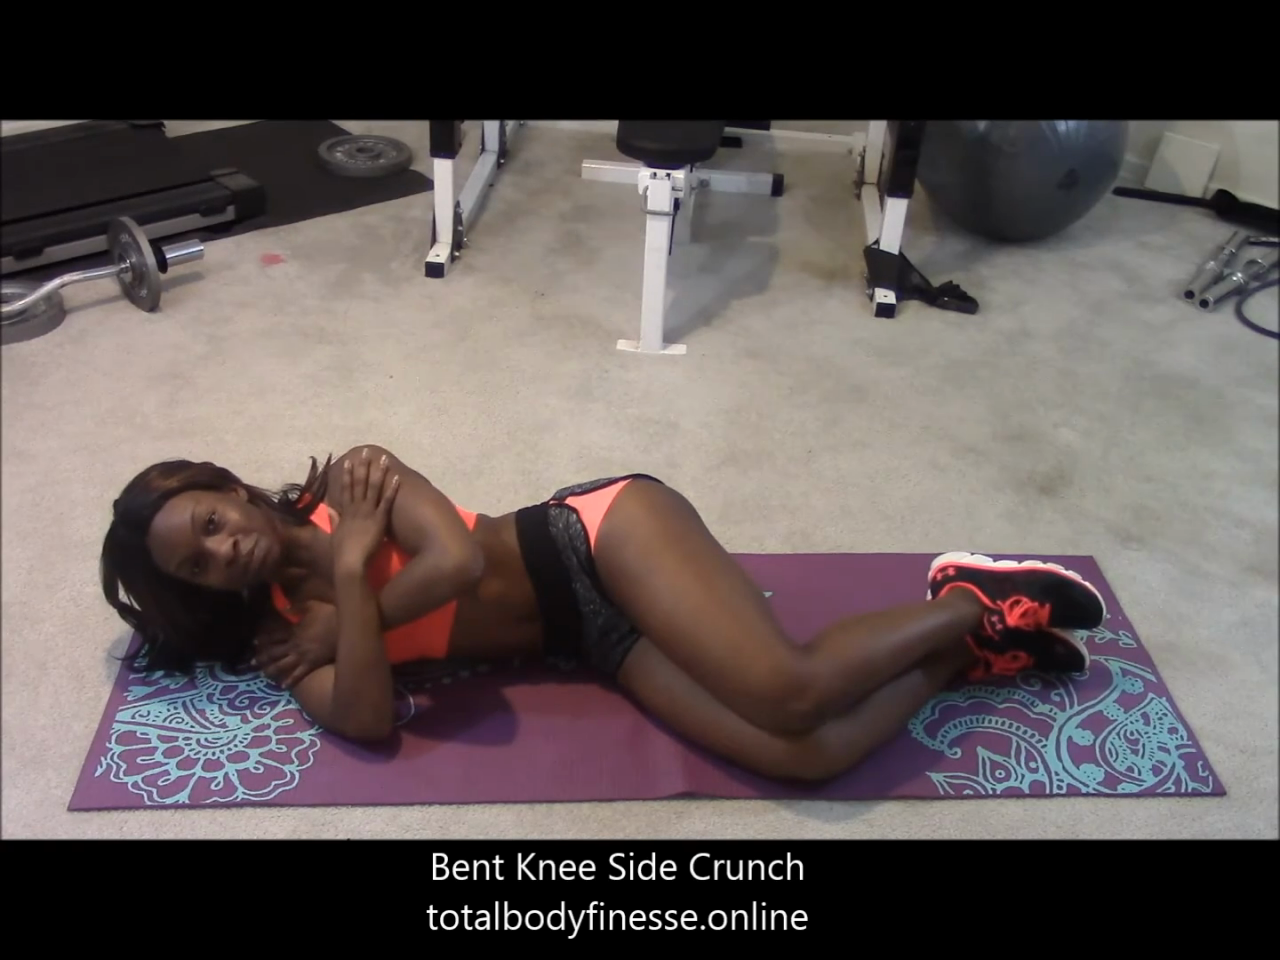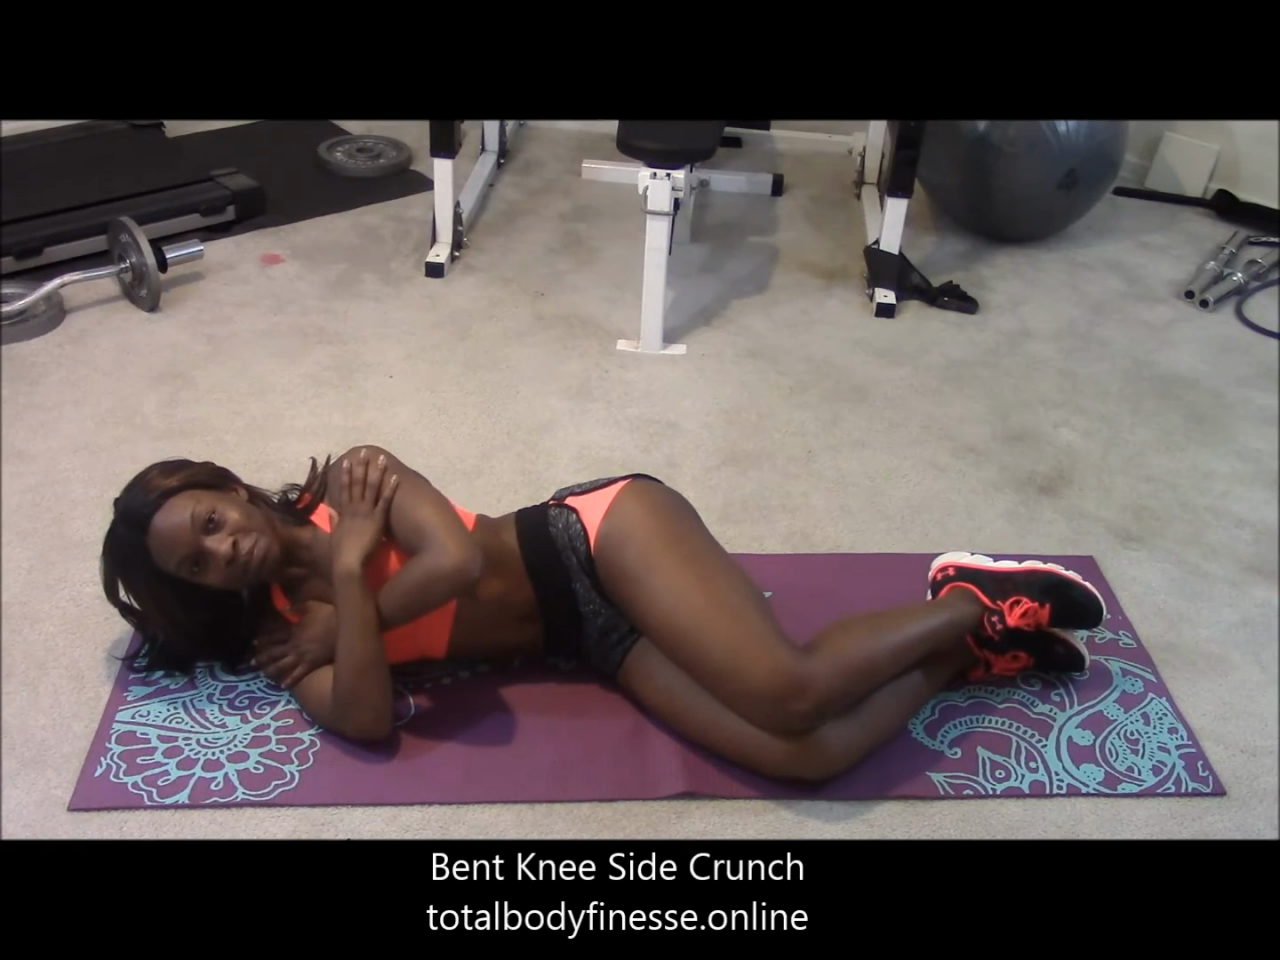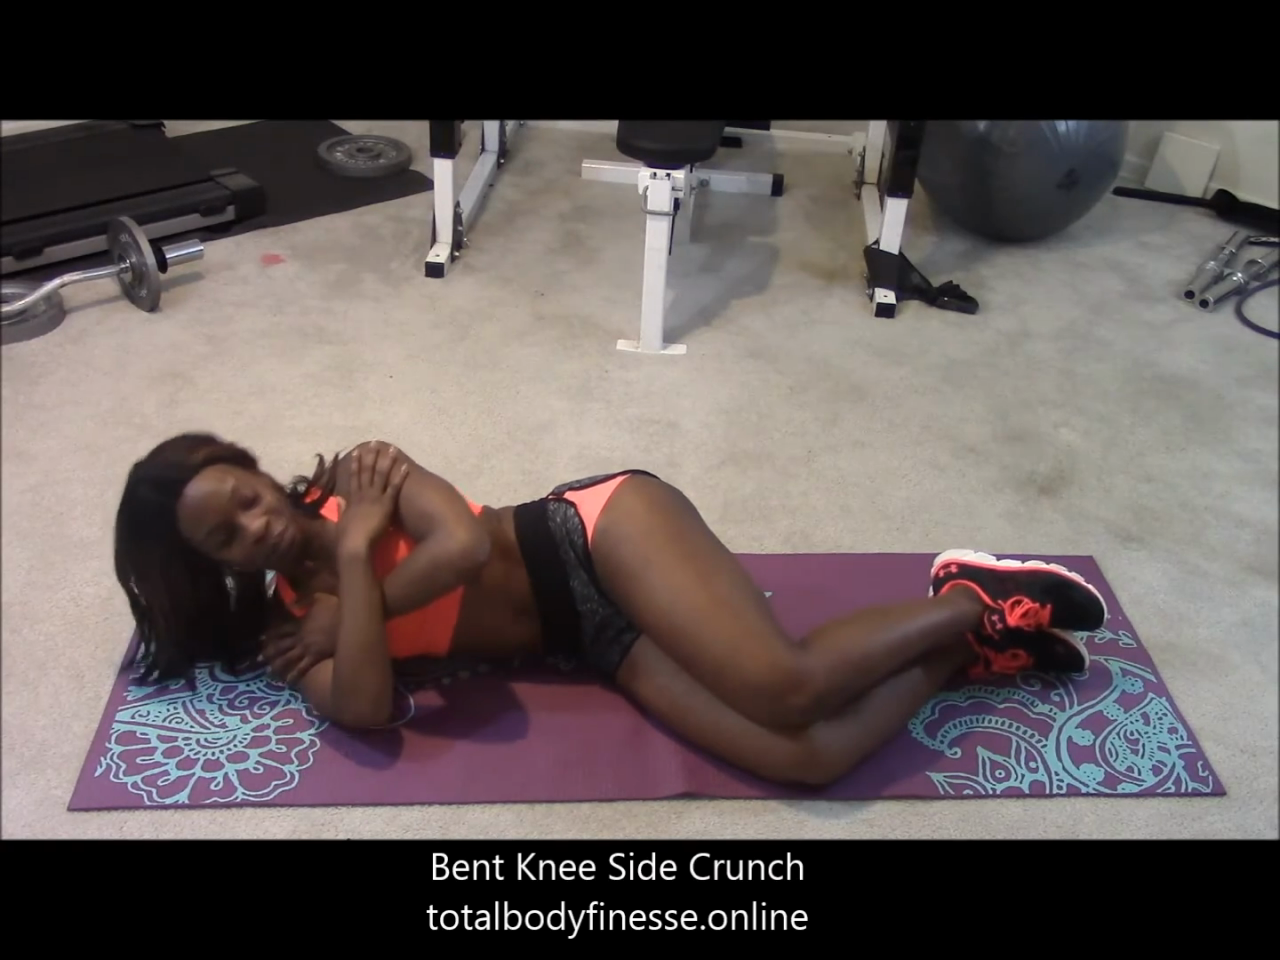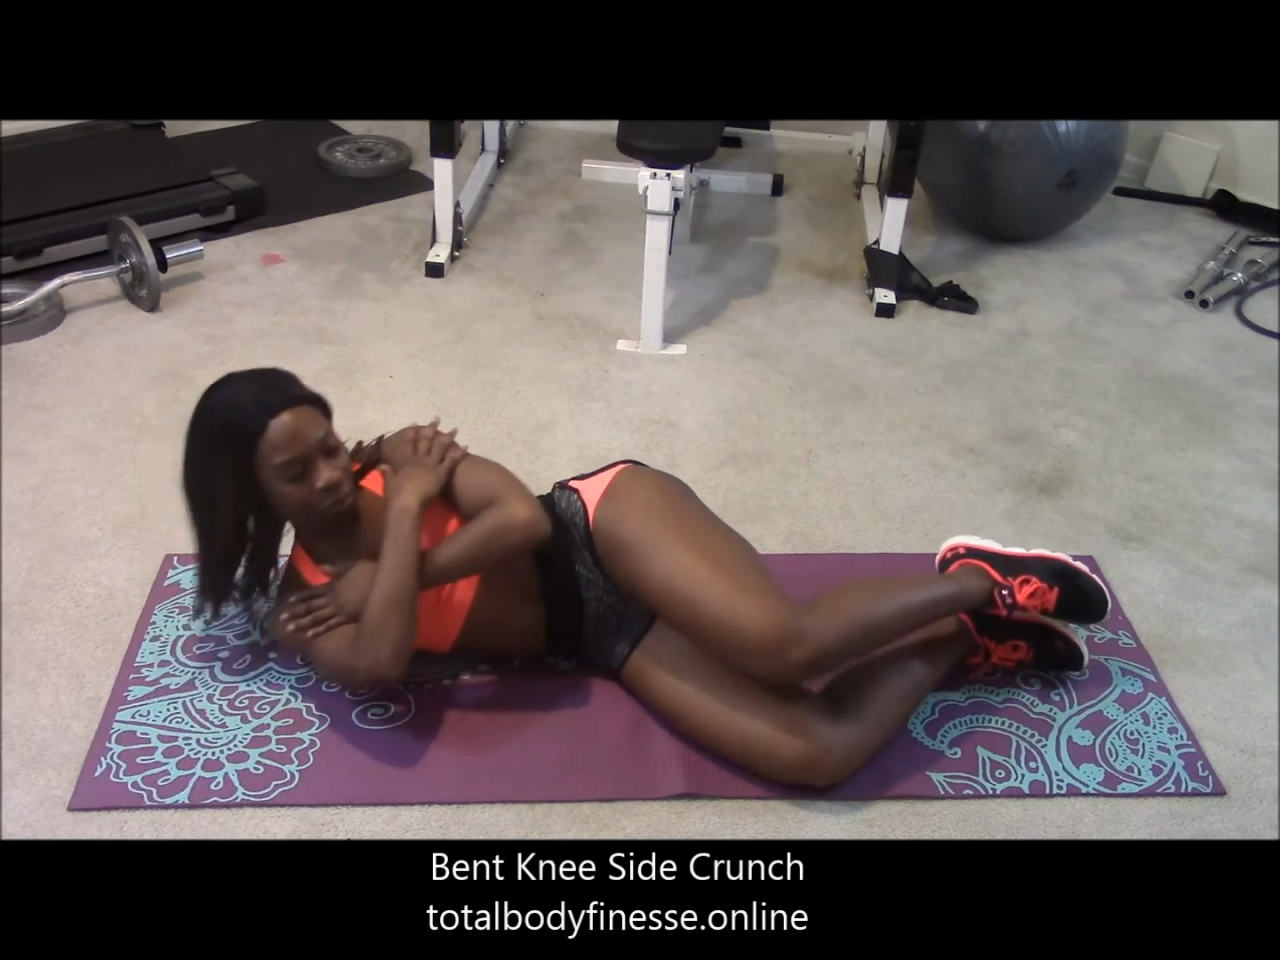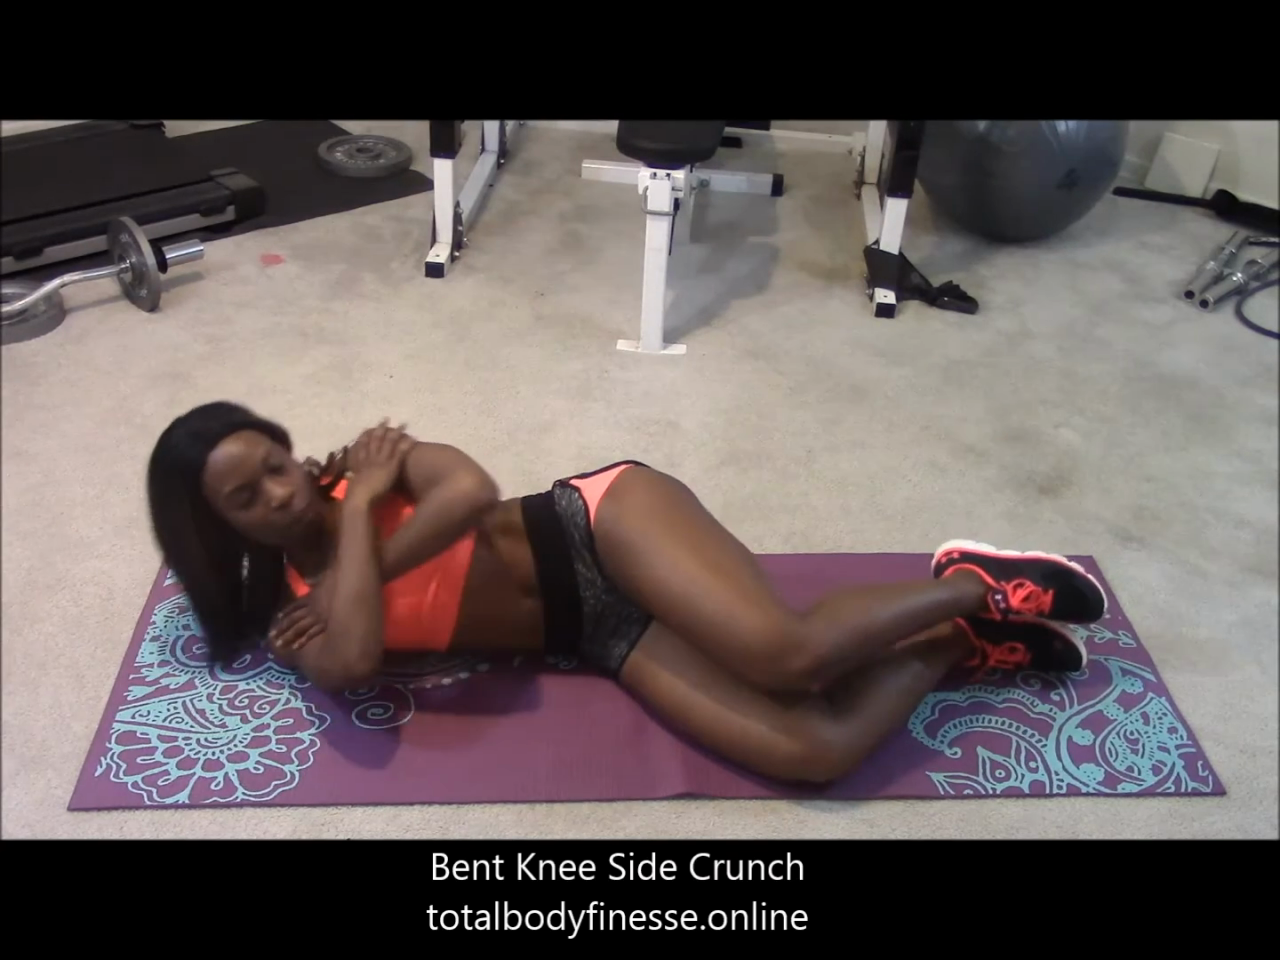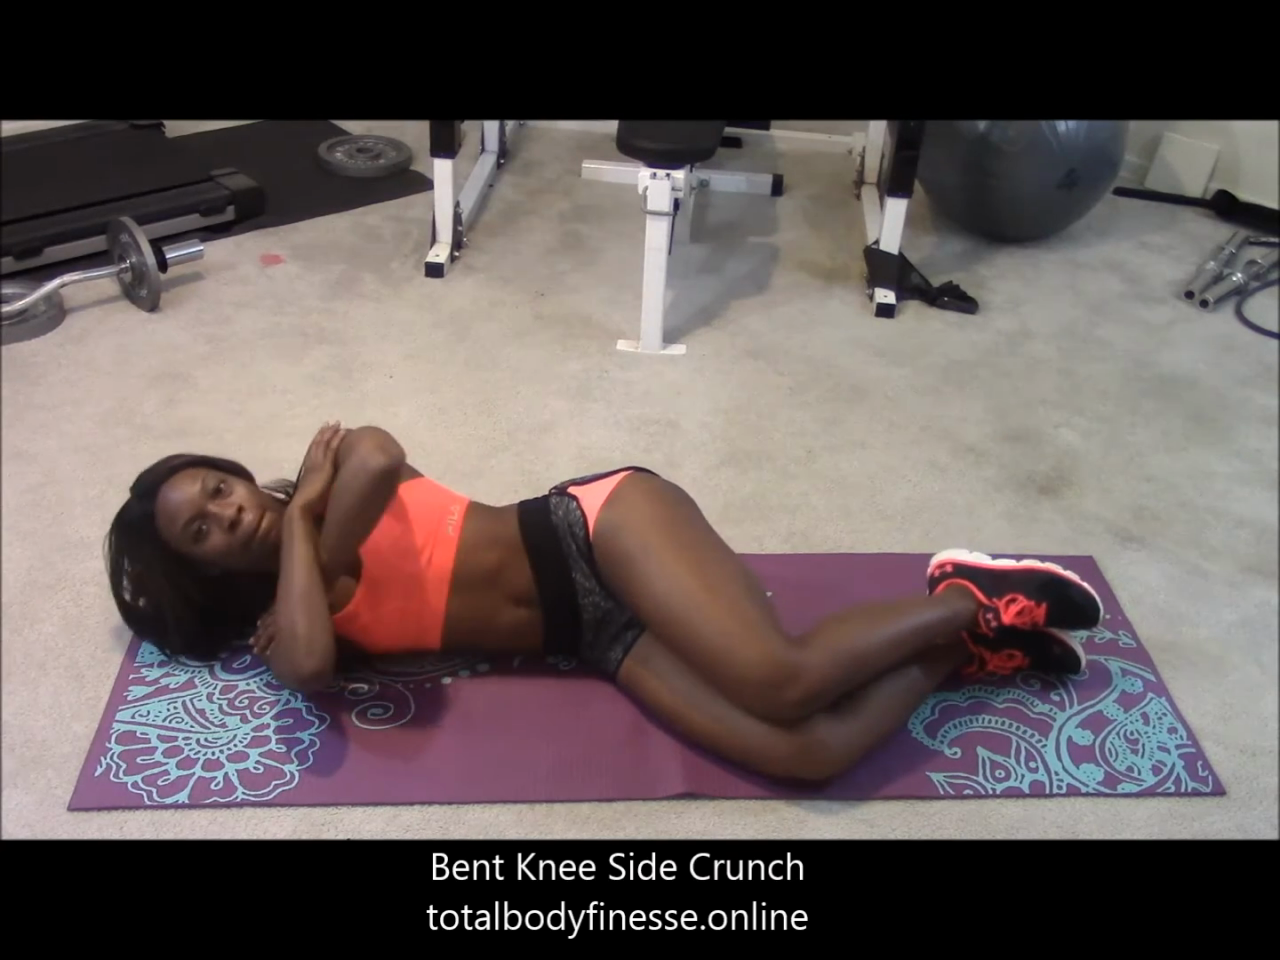
dt=0.4s
person 1, frame 1
left shoulder: (351, 479)
right shoulder: (282, 631)
left elbow: (460, 560)
right elbow: (366, 721)
left wrist: (352, 601)
right wrist: (350, 570)
left hip: (603, 534)
right hip: (597, 639)
left knee: (791, 694)
right knee: (806, 752)
left ankle: (974, 599)
right ankle: (968, 643)
person 1, frame 2
left shoulder: (351, 477)
right shoulder: (286, 629)
left elbow: (457, 559)
right elbow: (365, 721)
left wrist: (353, 610)
right wrist: (348, 569)
left hip: (603, 532)
right hip: (597, 638)
left knee: (790, 694)
right knee: (809, 751)
left ankle: (977, 599)
right ankle: (967, 642)
person 1, frame 3
left shoulder: (357, 474)
right shoulder: (290, 621)
left elbow: (464, 547)
right elbow: (364, 709)
left wrist: (358, 586)
right wrist: (350, 552)
left hip: (603, 530)
right hip: (597, 636)
left knee: (787, 689)
right knee: (810, 753)
left ankle: (975, 598)
right ankle: (970, 637)
person 1, frame 4
left shoulder: (394, 460)
right shoulder: (304, 603)
left elbow: (526, 518)
right elbow: (377, 663)
left wrist: (402, 566)
right wrist: (407, 510)
left hip: (609, 524)
right hip: (600, 638)
left knee: (787, 645)
right knee: (821, 752)
left ankle: (977, 583)
right ankle: (966, 637)
person 1, frame 5
left shoulder: (367, 461)
right shoulder: (294, 609)
left elbow: (474, 493)
right elbow: (353, 662)
left wrist: (369, 533)
right wrist: (359, 512)
left hip: (601, 521)
right hip: (599, 637)
left knee: (786, 652)
right knee: (814, 748)
left ankle: (972, 585)
right ankle: (963, 641)
person 1, frame 6
left shoulder: (341, 471)
right shoulder: (278, 615)
left elbow: (379, 460)
right elbow: (307, 665)
left wrist: (312, 517)
right wrist: (297, 523)
left hip: (601, 526)
right hip: (596, 634)
left knee: (785, 683)
right knee: (812, 749)
left ankle: (973, 597)
right ankle: (963, 639)
